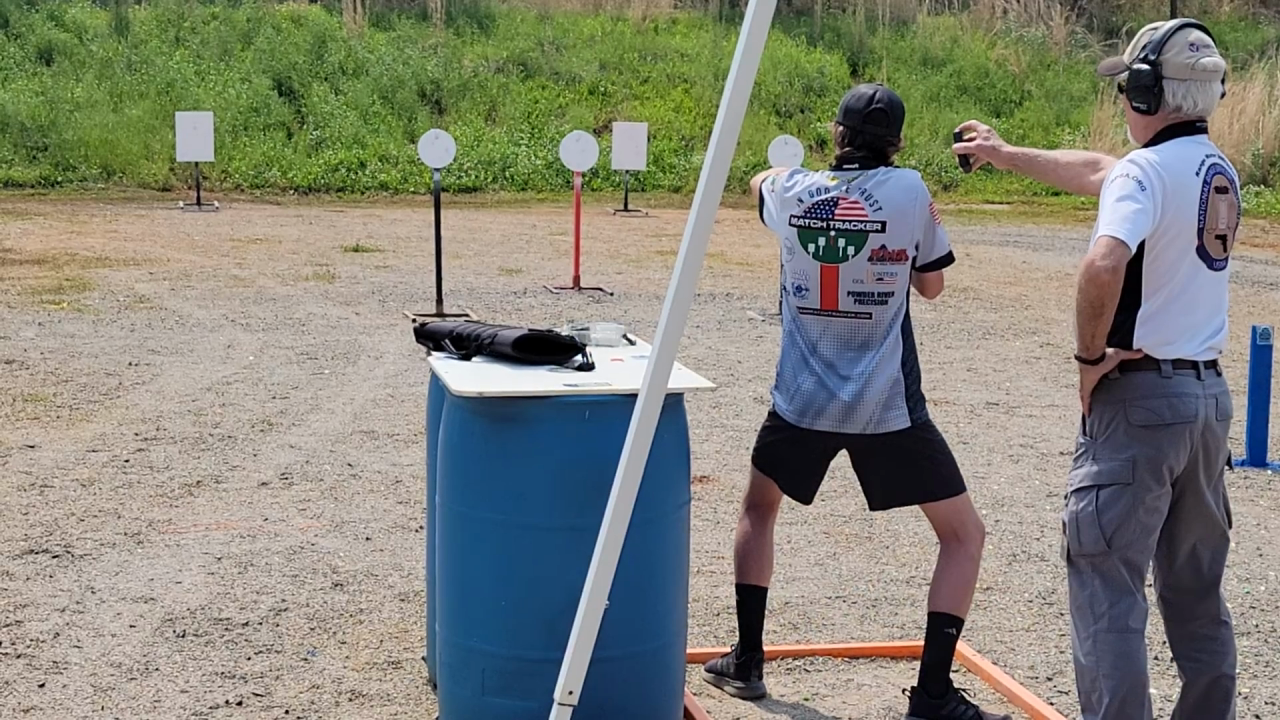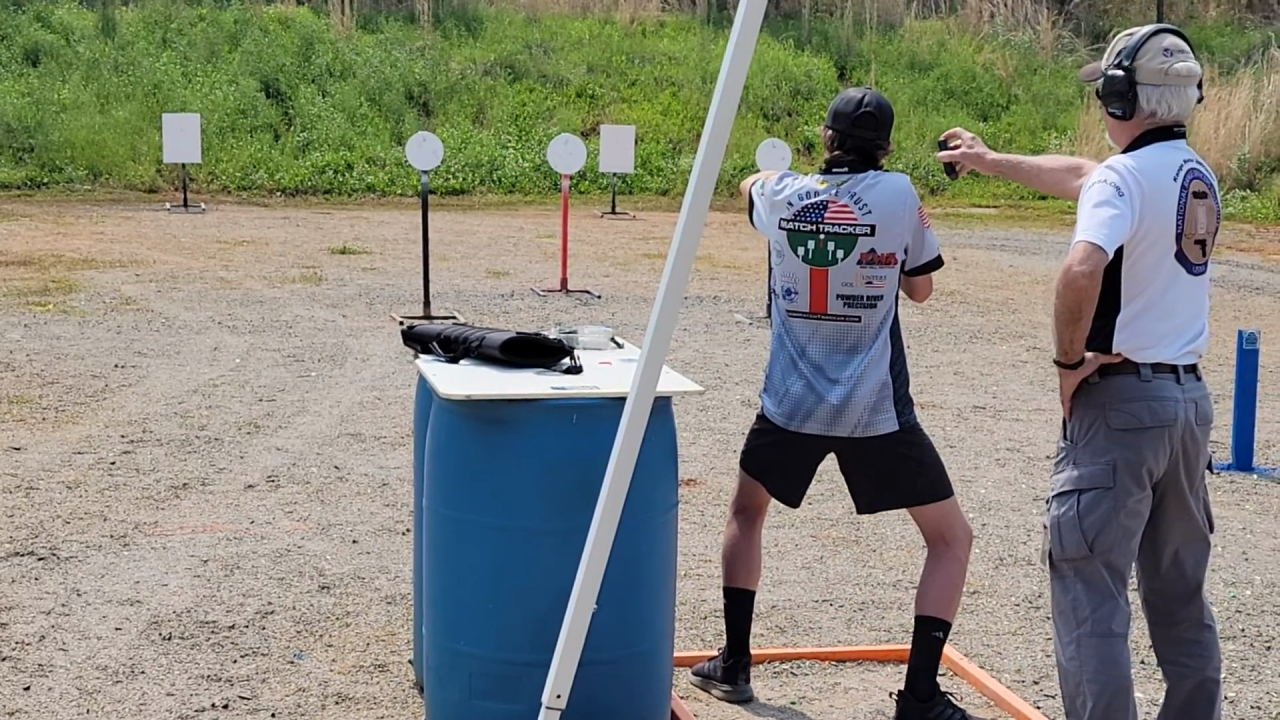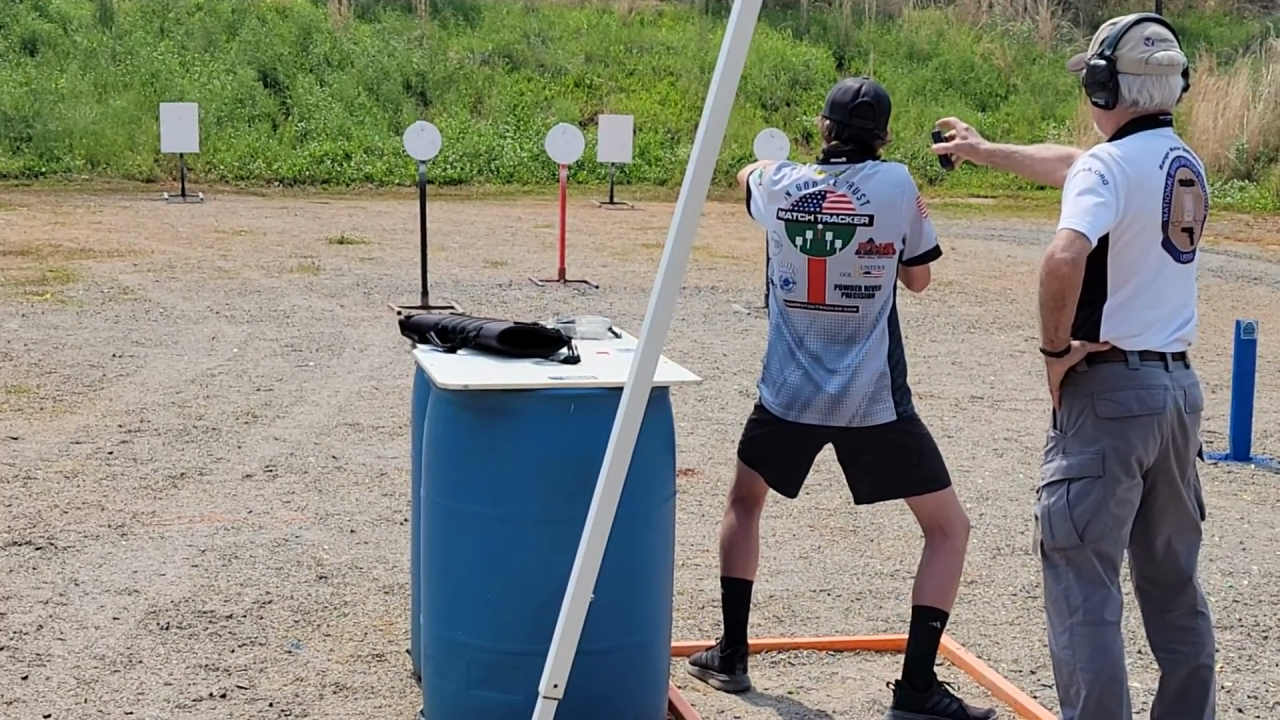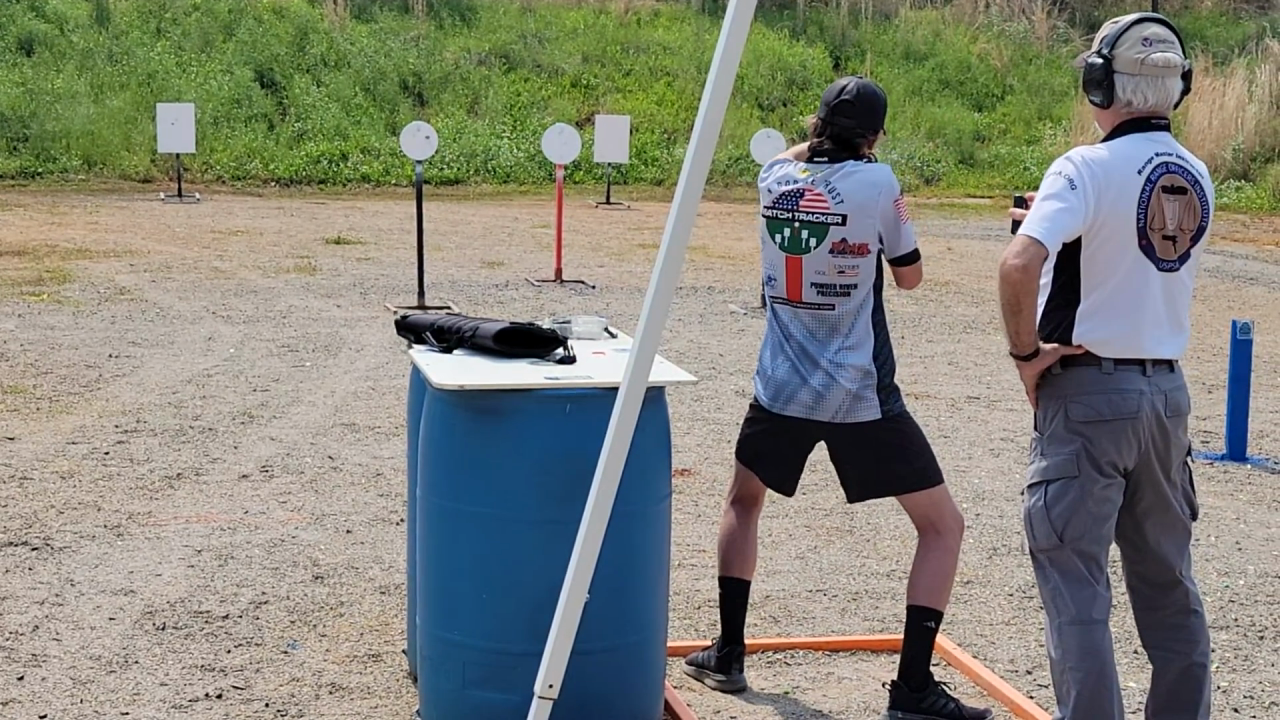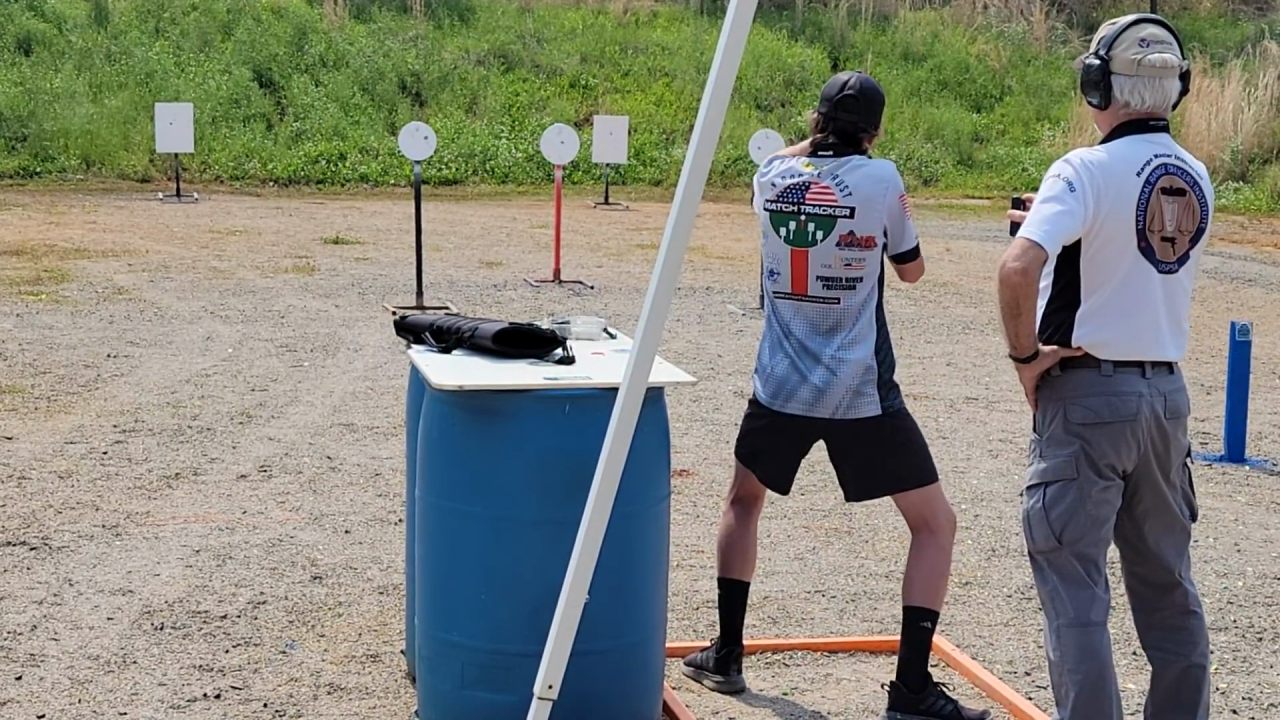
dt=1s
person 1, frame 1
left shoulder: (1145, 171)
right shoulder: (1218, 170)
left elbow: (1104, 265)
right elbow: (1094, 169)
left wrist: (1090, 354)
right wrist: (1007, 154)
left hip: (1140, 398)
right hip: (1208, 394)
left knee: (1107, 584)
right knee: (1196, 587)
person 1, frame 2
left shoulder: (1122, 176)
right shoulder: (1199, 175)
left elbow: (1081, 270)
right elbow: (1078, 175)
left wrist: (1069, 360)
right wrist: (991, 161)
left hip: (1120, 401)
right hip: (1188, 399)
left knee: (1089, 590)
right knee: (1180, 591)
person 1, frame 3
left shoulder: (1108, 163)
right shoulder: (1185, 164)
left elbow: (1064, 257)
left wrist: (1055, 347)
right wrist: (985, 151)
left hip: (1109, 388)
right hip: (1176, 384)
left knee: (1082, 582)
right knee: (1172, 577)
person 1, frame 4
left shoulder: (1087, 168)
right shoulder: (1195, 176)
left elbow: (1019, 264)
left wrist: (1026, 352)
left hip: (1088, 392)
right hip: (1165, 390)
left knee: (1075, 584)
right knee: (1167, 577)
person 1, frame 5
left shoulder: (1087, 170)
right shoulder: (1195, 178)
left elbow: (1018, 267)
left wrist: (1025, 354)
left hip: (1087, 395)
right hip: (1165, 392)
left knee: (1073, 584)
right knee: (1167, 580)
person 2, frame 1
left shoulder: (791, 192)
right shoulder: (909, 191)
left elbow: (760, 179)
right elbow: (931, 285)
left hip: (803, 401)
right hip: (887, 409)
left knee: (757, 509)
right knee: (964, 534)
left ankle: (746, 660)
person 2, frame 2
left shoulder: (781, 194)
right shoulder: (898, 195)
left elbow: (748, 183)
right elbow: (921, 288)
left hip: (790, 405)
right hip: (876, 412)
left knee: (745, 512)
right knee: (951, 538)
left ankle: (734, 663)
person 2, frame 3
left shoulder: (780, 185)
right shoulder: (897, 185)
left elbow: (747, 171)
right elbow: (918, 278)
left hip: (789, 395)
right hip: (874, 402)
left knee: (743, 502)
right knee: (949, 527)
left ankle: (731, 653)
person 2, frame 4
left shoulder: (774, 179)
right shoulder: (876, 184)
right elbow: (910, 276)
left wrist: (822, 143)
left hip: (781, 390)
right hip: (860, 398)
left knee: (743, 502)
right knee: (943, 525)
left ankle: (727, 653)
person 2, frame 5
left shoulder: (771, 176)
right shoulder: (882, 180)
right elbow: (911, 271)
left wrist: (814, 145)
left hip: (781, 386)
right hip: (861, 394)
left knee: (743, 502)
right knee: (935, 524)
left ankle: (726, 655)
